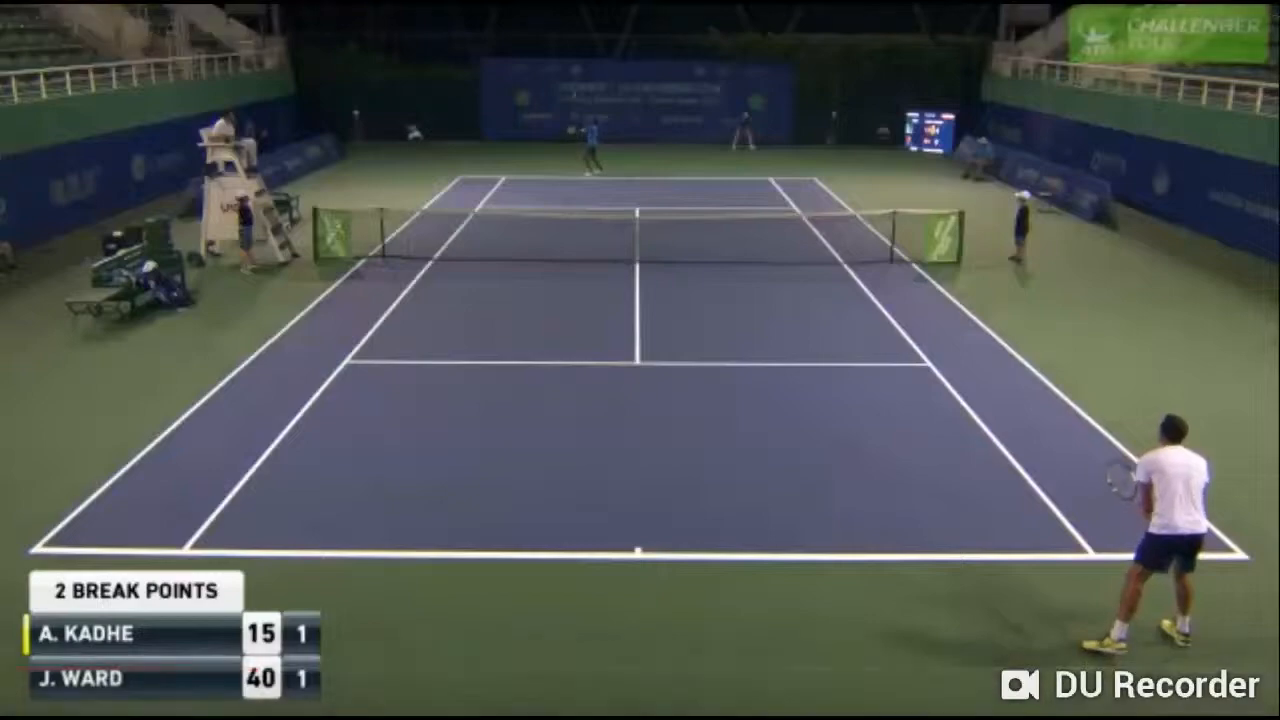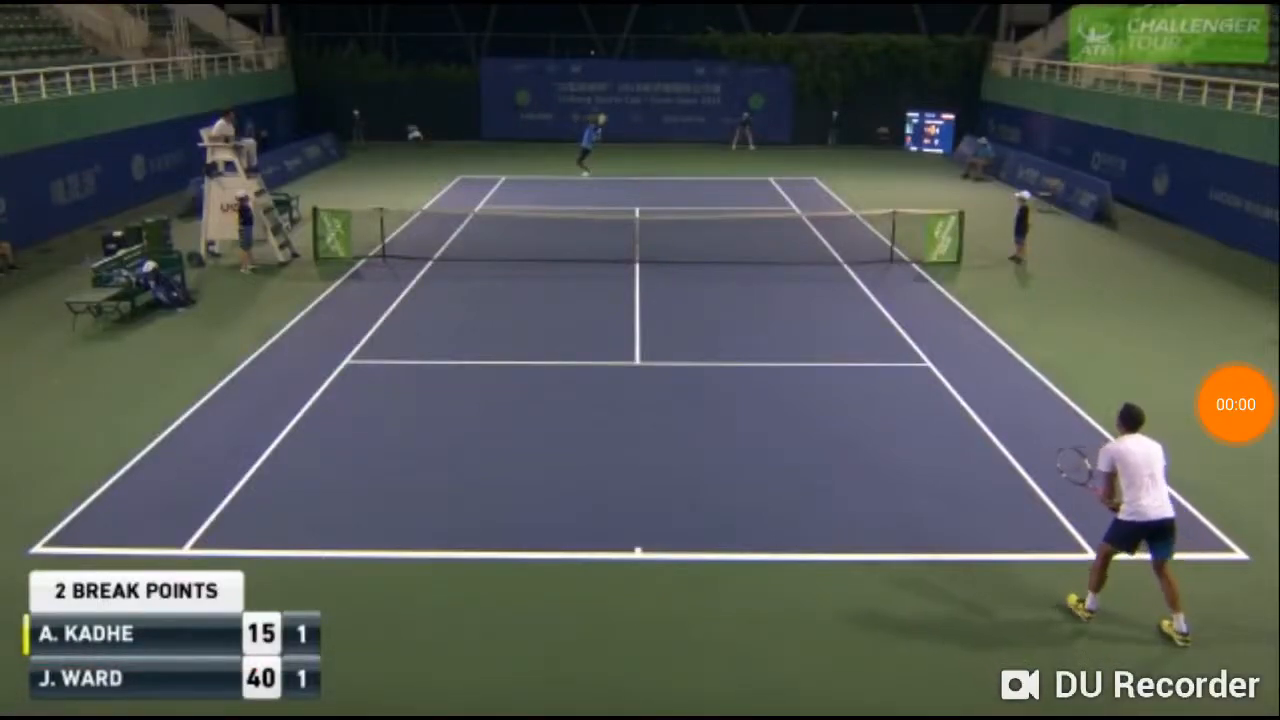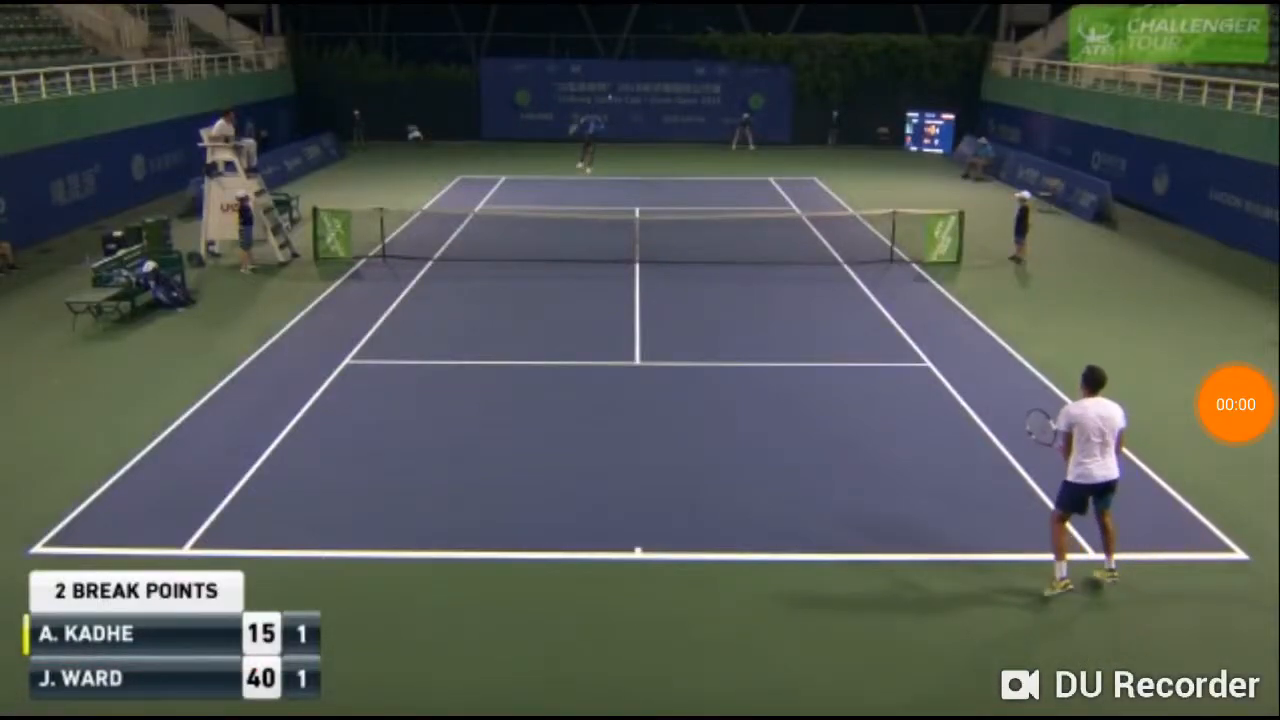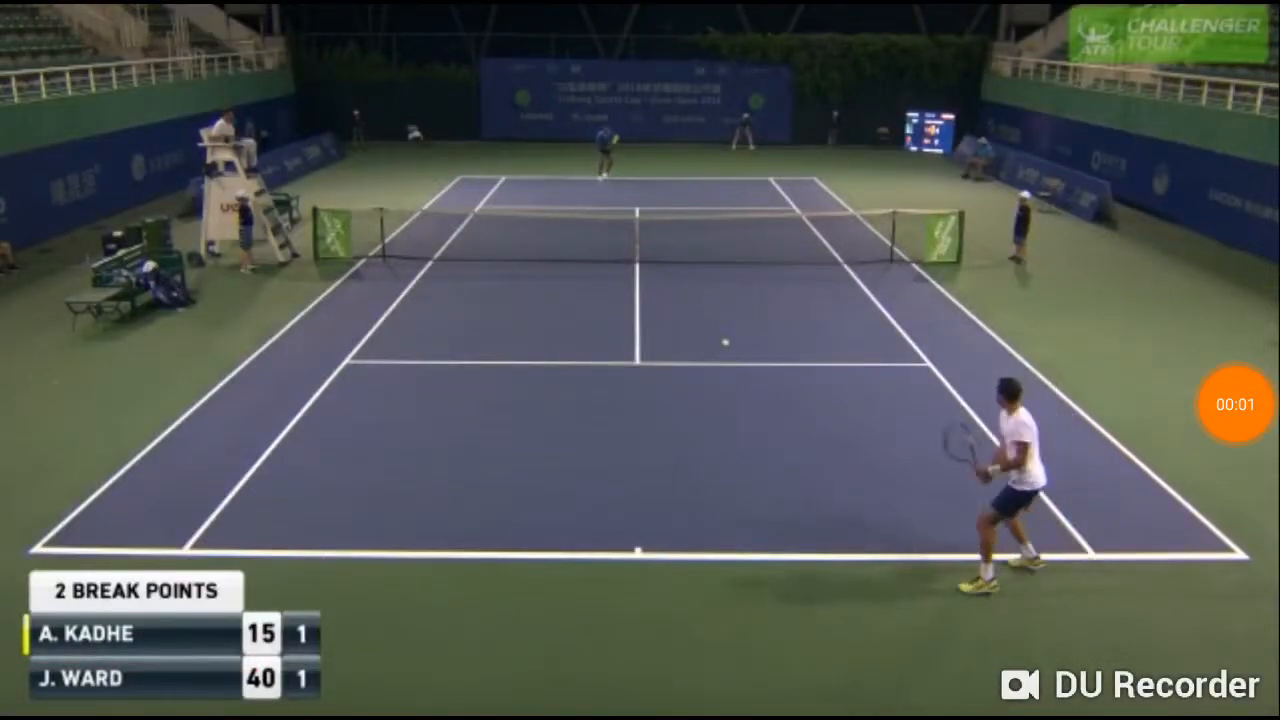
dt=0.5s
person 1, frame 1
left shoulder: (1149, 460)
right shoulder: (1200, 462)
left elbow: (1145, 505)
left hip: (1165, 530)
right hip: (1197, 529)
left knee: (1135, 578)
right knee: (1182, 574)
left ankle: (1117, 639)
right ankle: (1182, 631)
person 1, frame 2
left shoulder: (1111, 449)
right shoulder: (1156, 447)
left elbow: (1108, 494)
left wrist: (1109, 501)
left hip: (1135, 516)
right hip: (1164, 515)
left knee: (1103, 555)
right knee: (1162, 568)
left ankle: (1088, 606)
right ankle: (1180, 629)
person 1, frame 3
left shoulder: (1071, 411)
right shoulder: (1116, 410)
left elbow: (1065, 450)
right elbow: (1117, 448)
left hip: (1081, 477)
right hip: (1110, 475)
left knee: (1058, 520)
right knee: (1103, 518)
left ankle: (1061, 579)
right ankle: (1110, 569)
person 1, frame 4
left shoulder: (1020, 422)
right shoulder: (1011, 417)
left elbow: (1020, 460)
right elbow: (1004, 449)
left wrist: (993, 469)
right wrist: (993, 469)
left hip: (1025, 483)
right hip: (1032, 480)
left knee: (985, 522)
right knee: (1008, 515)
left ankle: (987, 579)
right ankle: (1031, 557)
